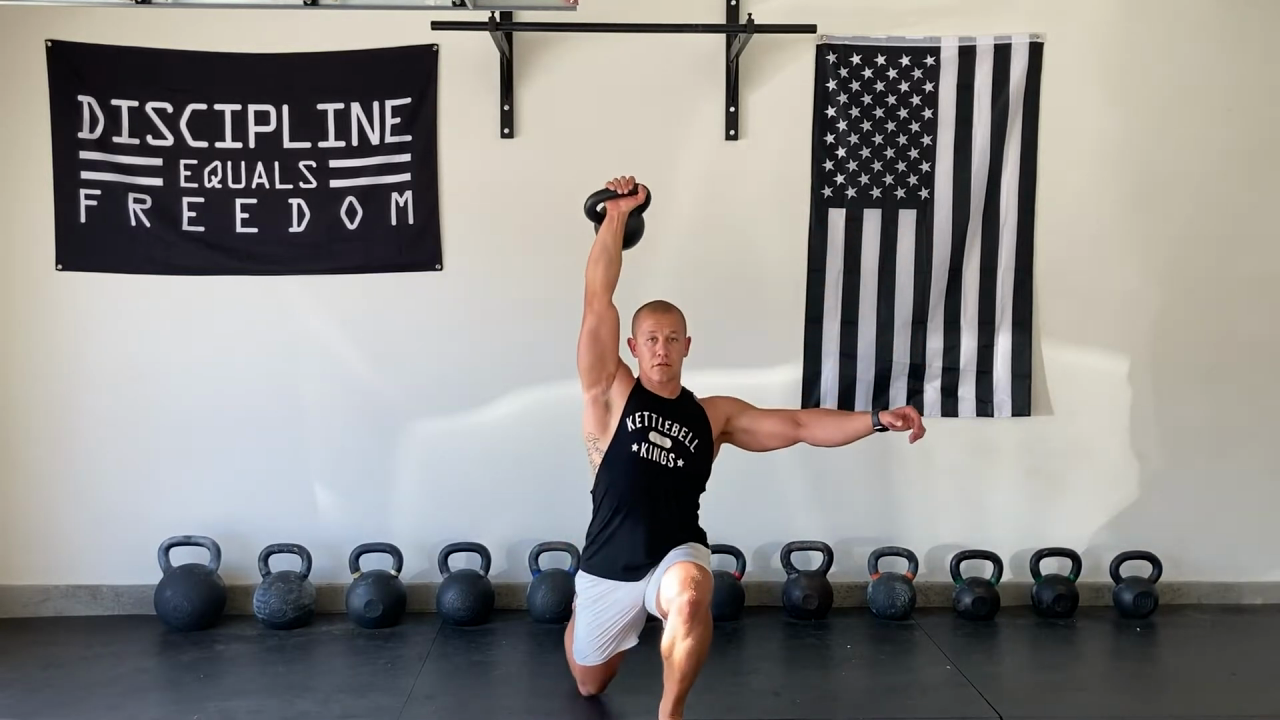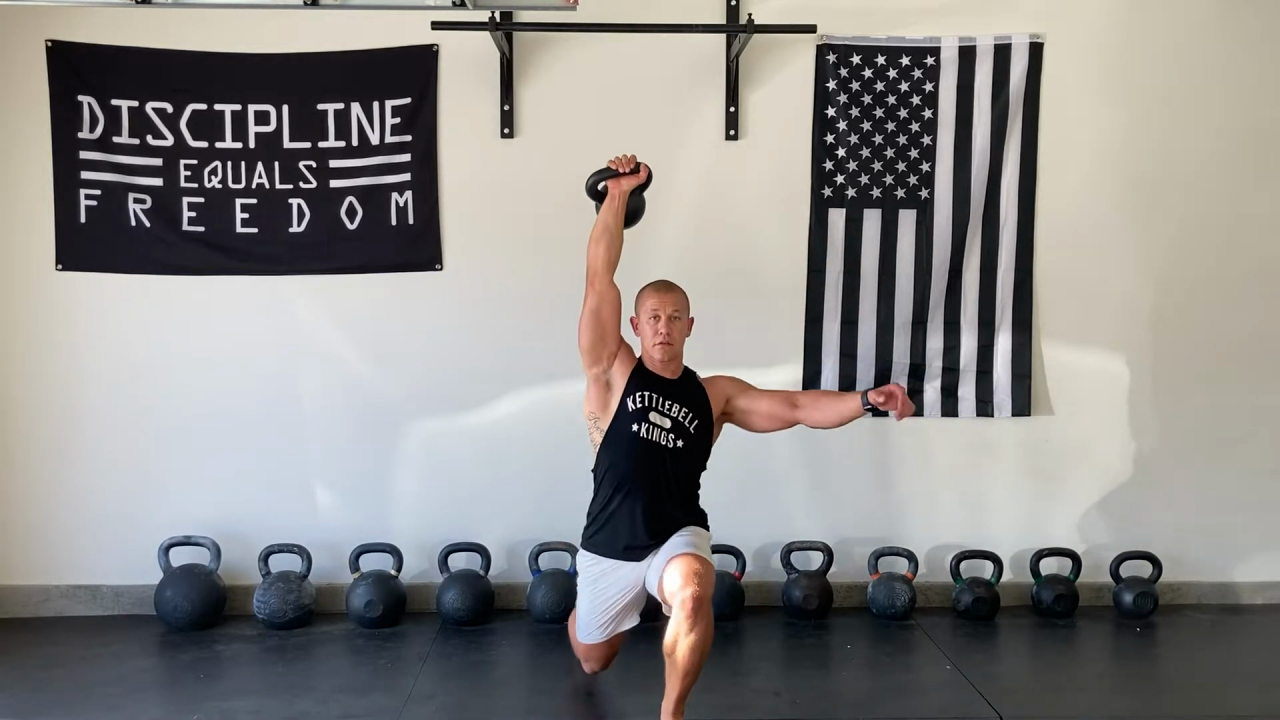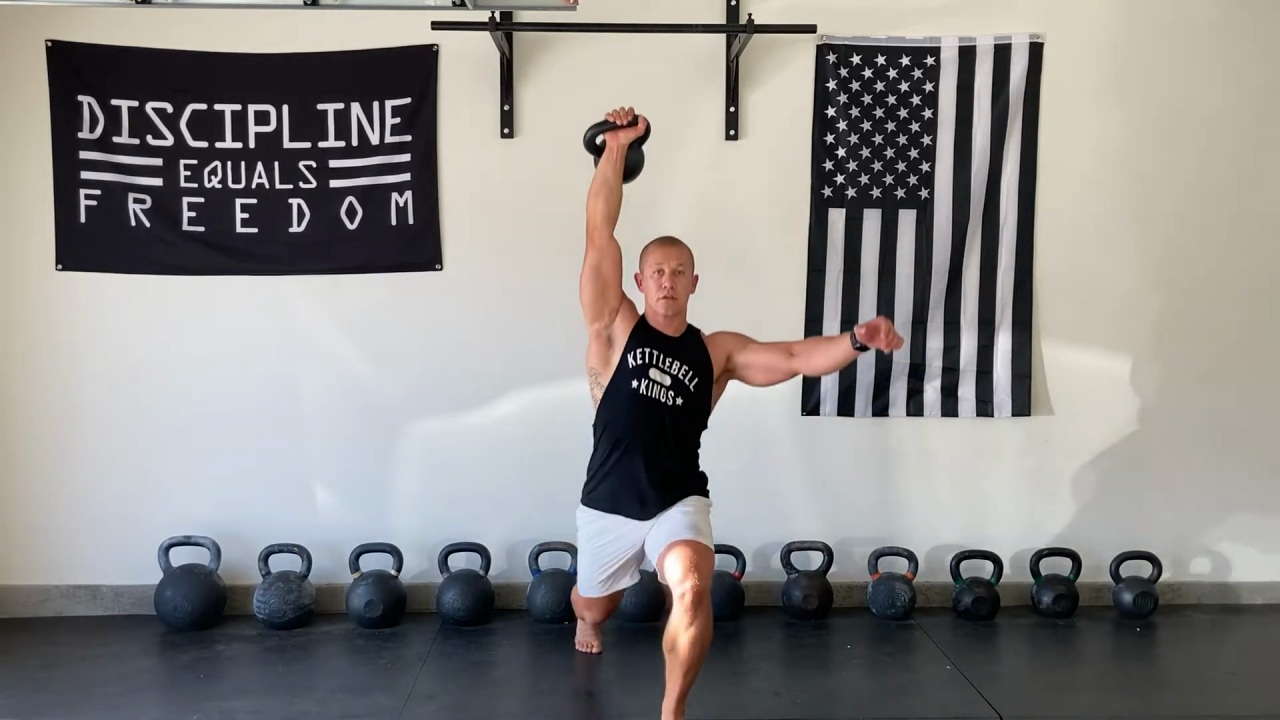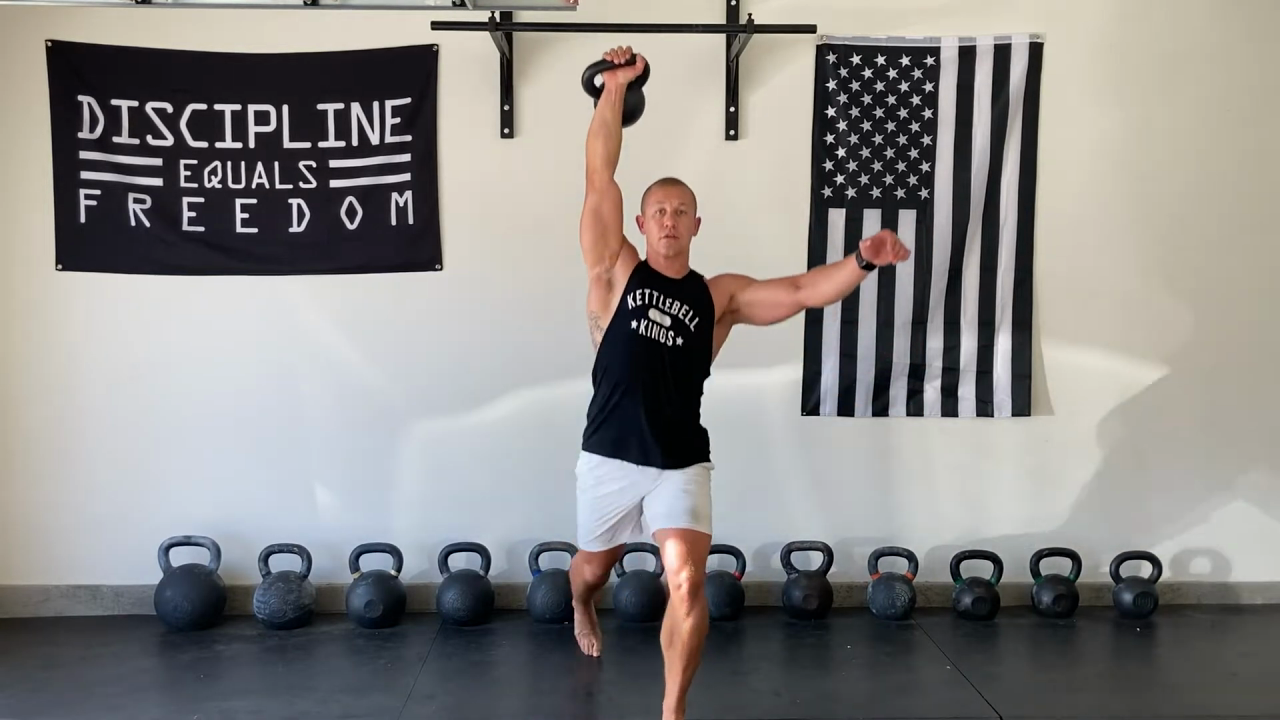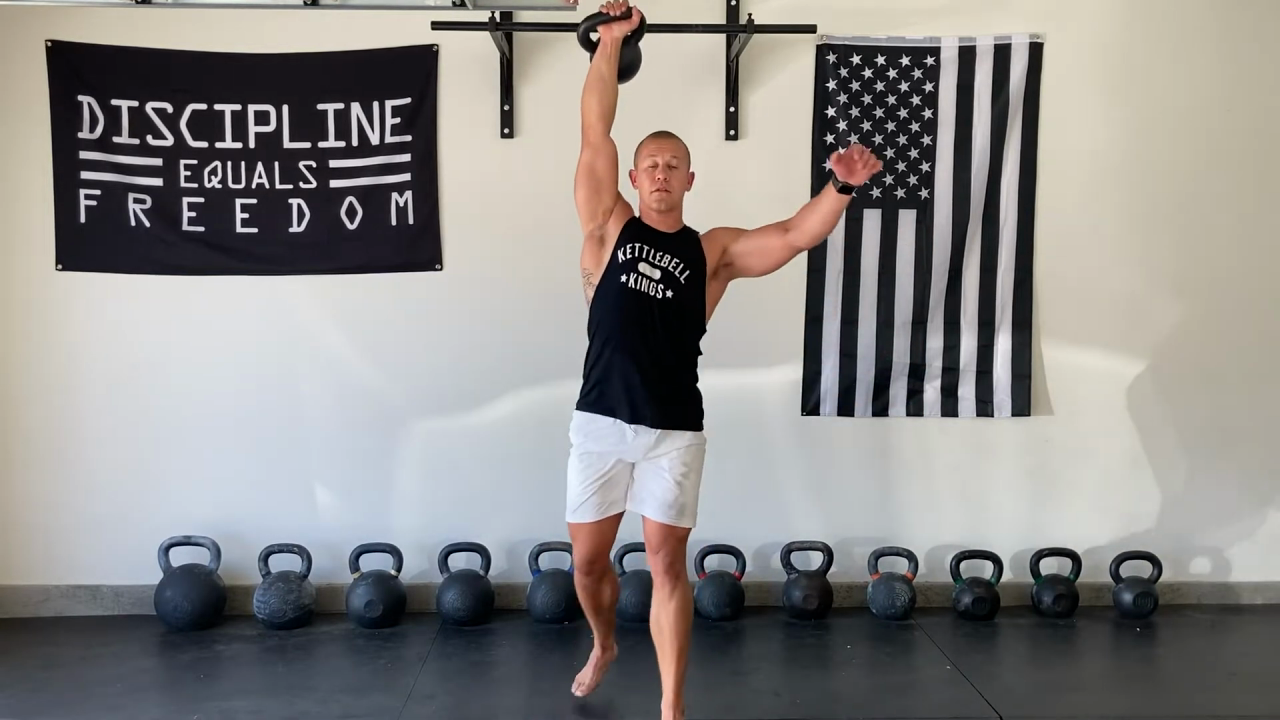
dt=0.2s
person 1, frame 1
left shoulder: (712, 415)
right shoulder: (611, 395)
left elbow: (800, 424)
right elbow: (597, 301)
left wrist: (875, 419)
right wrist: (616, 216)
left hip: (676, 554)
right hip: (610, 566)
left knee: (691, 599)
right ankle: (581, 614)
person 1, frame 2
left shoulder: (714, 393)
right shoulder: (613, 373)
left elbow: (796, 406)
right elbow: (599, 280)
left wrist: (864, 398)
right wrist: (618, 196)
left hip: (678, 536)
right hip: (611, 545)
left knee: (693, 597)
right knee: (592, 659)
right ankle: (586, 612)
person 1, frame 3
left shoulder: (716, 351)
right shoulder: (615, 329)
left elbow: (795, 358)
right elbow: (598, 235)
left wrist: (858, 339)
right wrist: (616, 148)
left hip: (679, 501)
right hip: (610, 502)
left knee: (692, 591)
right knee: (592, 607)
right ankle: (588, 620)
person 1, frame 4
left shoulder: (719, 295)
right shoulder: (615, 271)
left elbow: (803, 291)
right elbow: (599, 178)
left wrist: (864, 260)
right wrist: (614, 90)
left hip: (681, 461)
right hip: (608, 456)
left knee: (687, 581)
right knee: (589, 572)
right ankle: (586, 614)
person 1, frame 5
left shoulder: (713, 249)
right shoulder: (608, 227)
left elbow: (795, 235)
right elbow: (594, 136)
left wrist: (842, 186)
left hip: (674, 427)
right hip: (602, 420)
left knee: (668, 564)
right knee: (590, 556)
right ankle: (603, 649)
